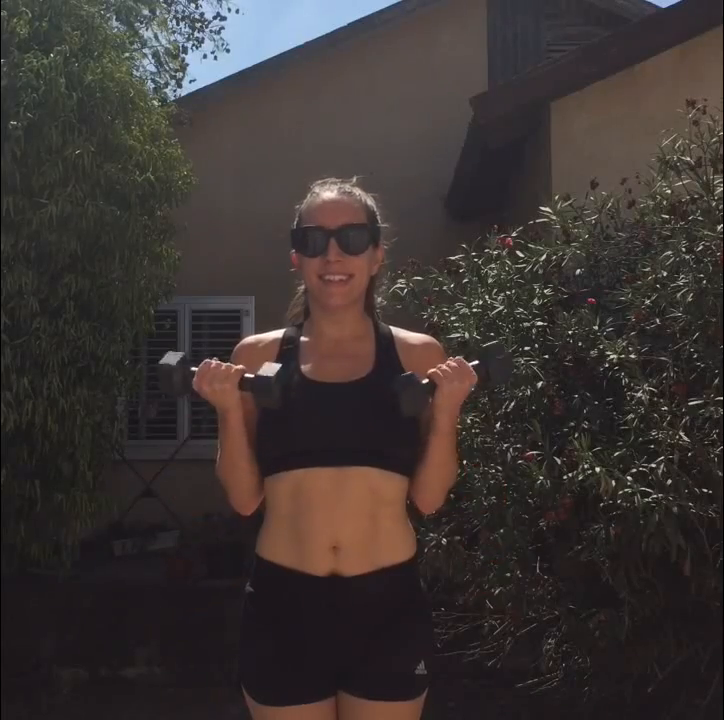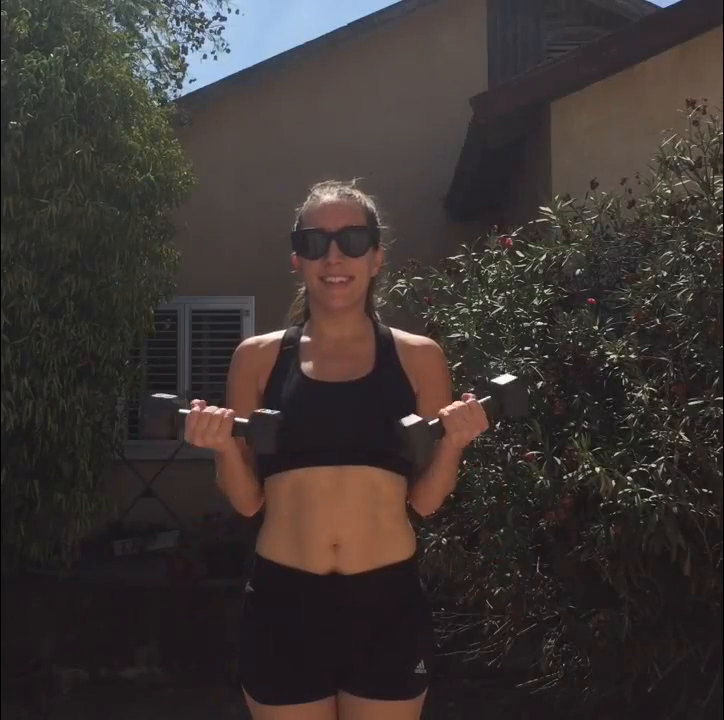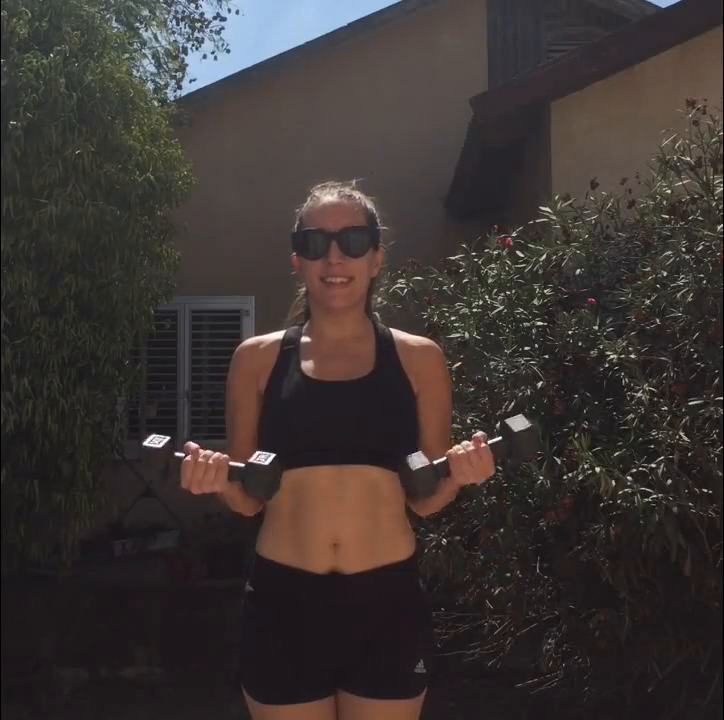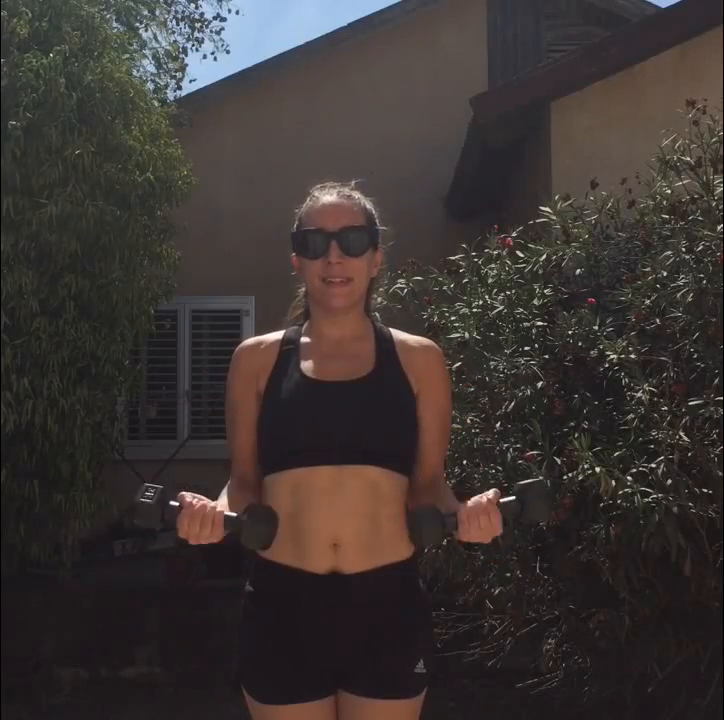
dt=0.1s
person 1, frame 1
left shoulder: (418, 355)
right shoulder: (258, 356)
left elbow: (428, 497)
right elbow: (244, 497)
left wrist: (446, 412)
right wrist: (228, 410)
left hip: (388, 604)
right hip: (284, 604)
person 1, frame 2
left shoulder: (418, 357)
right shoulder: (258, 358)
left elbow: (424, 498)
right elbow: (248, 498)
left wrist: (454, 442)
right wrist: (221, 448)
left hip: (388, 602)
right hip: (284, 602)
person 1, frame 3
left shoulder: (417, 358)
right shoulder: (258, 358)
left elbow: (423, 499)
right elbow: (249, 499)
left wrist: (456, 472)
right wrist: (219, 475)
left hip: (388, 602)
right hip: (284, 602)
person 1, frame 4
left shoulder: (418, 359)
right shoulder: (257, 358)
left elbow: (427, 486)
right elbow: (246, 484)
left wrist: (463, 516)
right wrist: (216, 516)
left hip: (388, 603)
right hip: (284, 603)
